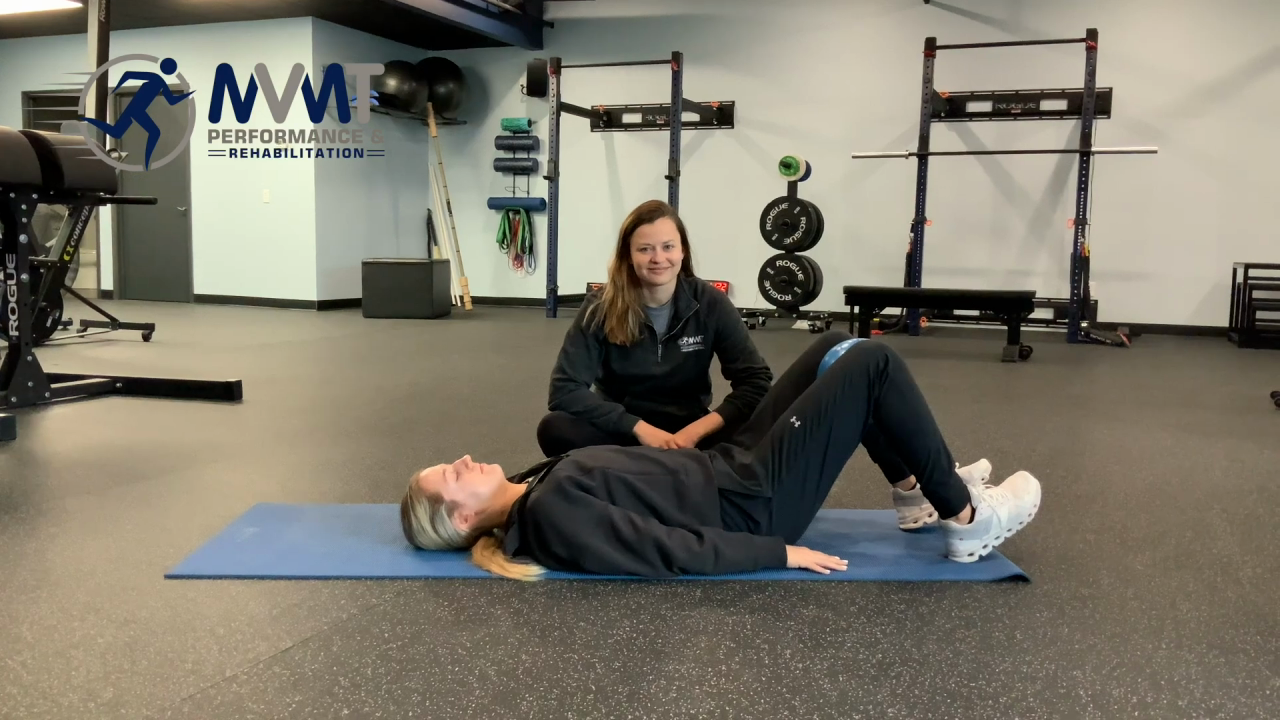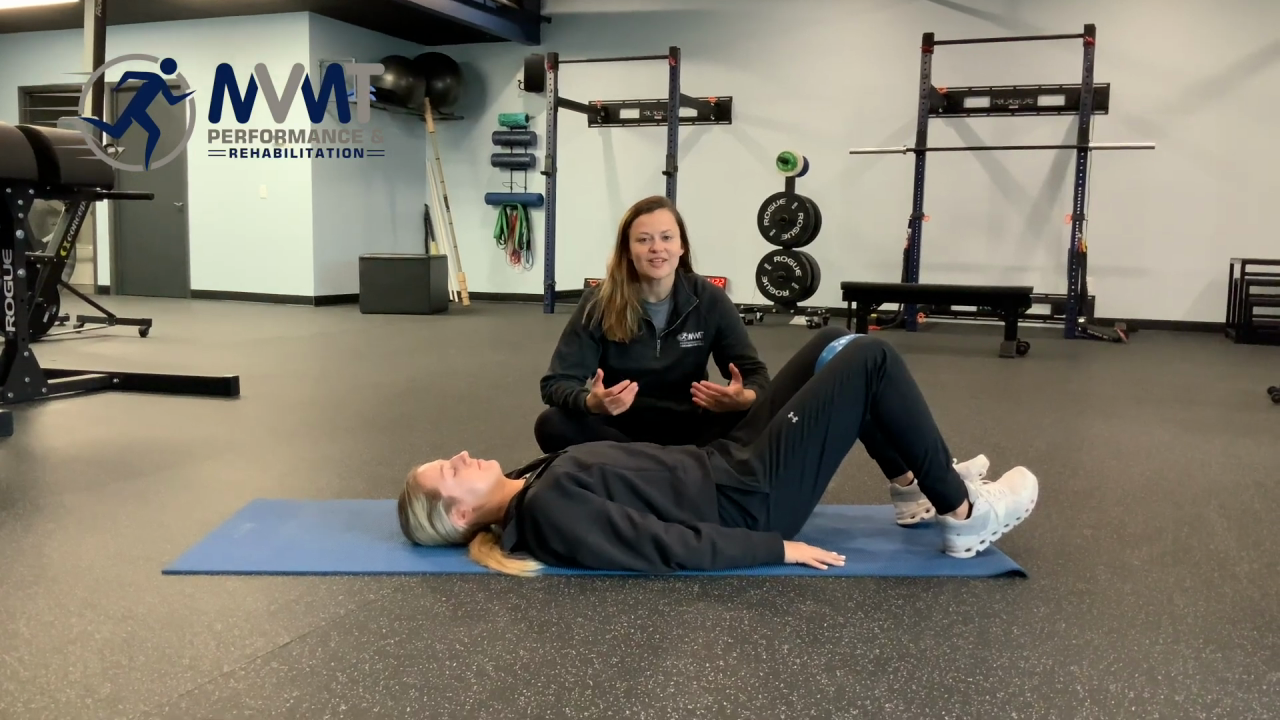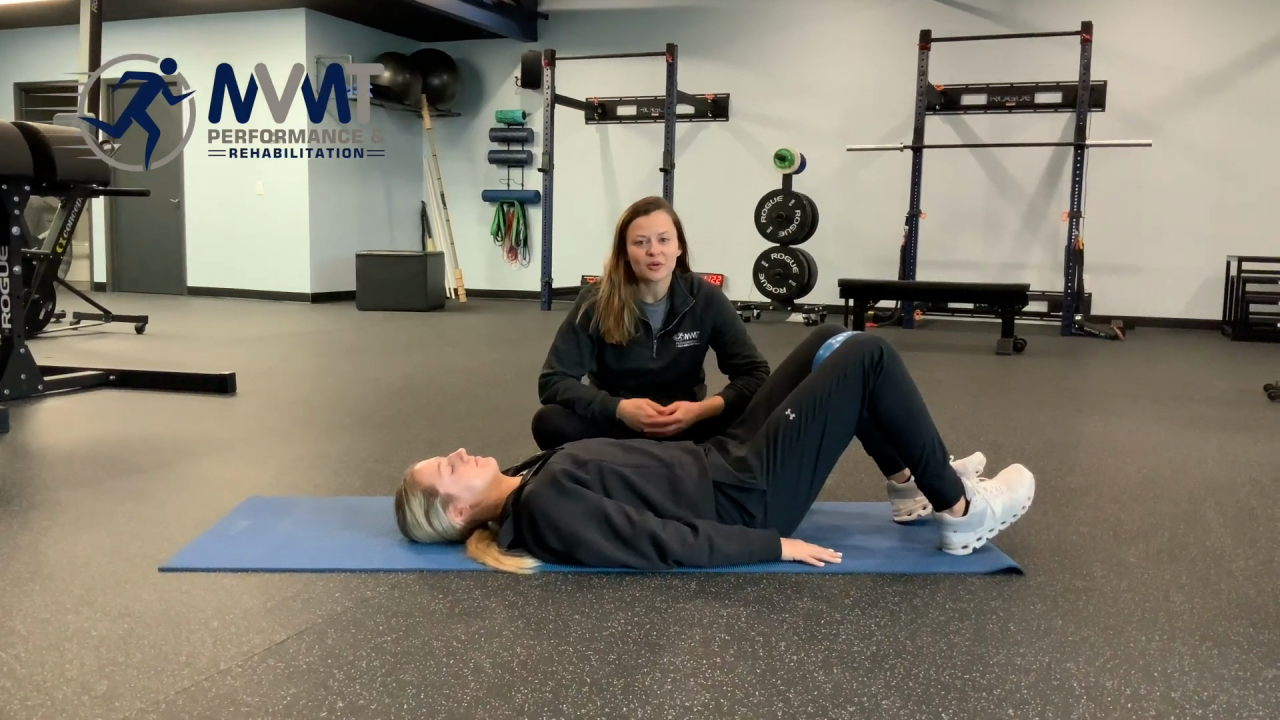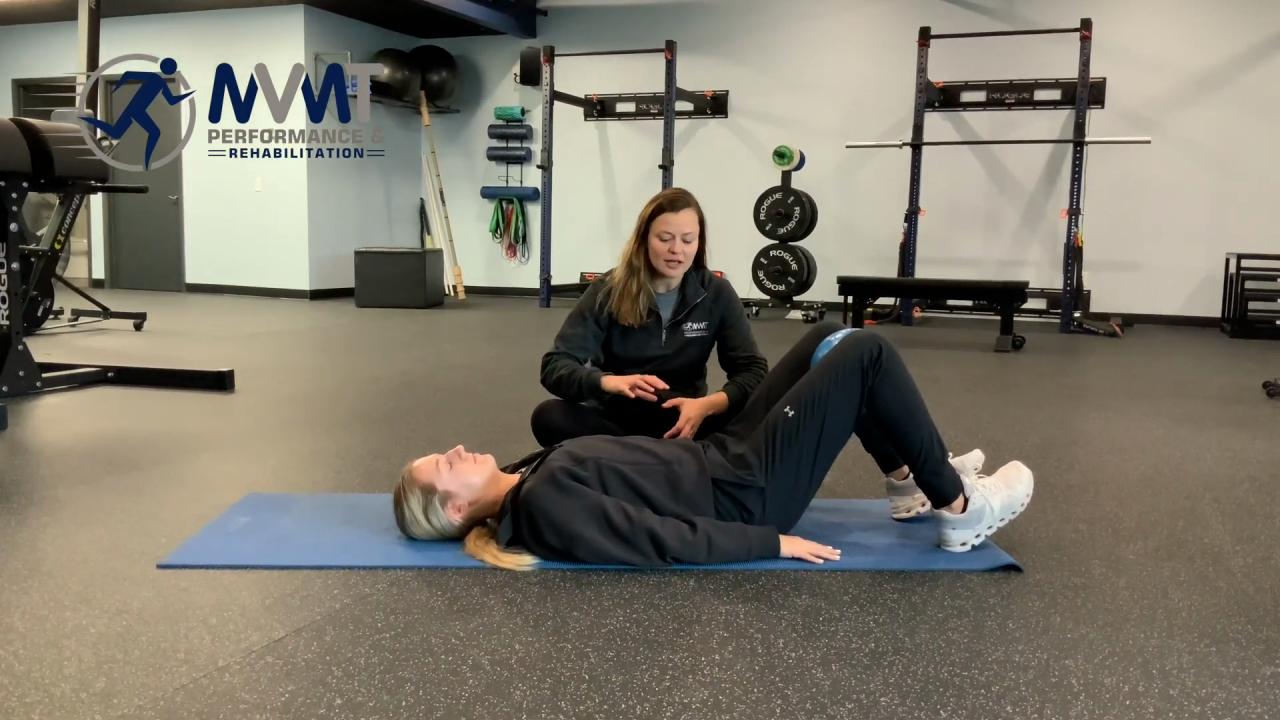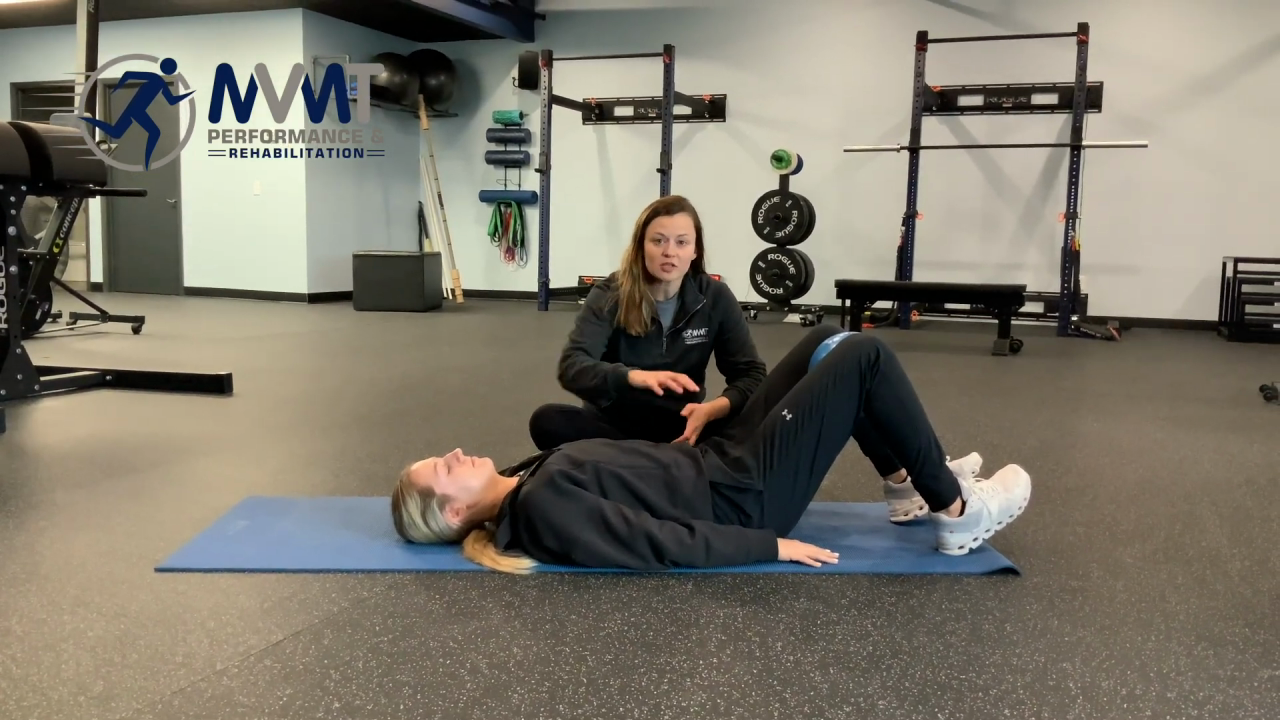
dt=1s
person 1, frame 1
left shoulder: (536, 484)
right shoulder: (550, 515)
right elbow: (674, 550)
right wrist: (781, 552)
left hip: (728, 469)
right hip: (753, 503)
left knee: (839, 347)
right knee: (874, 363)
left ankle: (923, 489)
right ankle: (965, 519)
person 1, frame 2
left shoulder: (532, 482)
right shoulder: (548, 512)
right elbow: (673, 547)
right wrist: (778, 549)
left hip: (725, 466)
right hip: (752, 500)
left knee: (837, 343)
right knee: (872, 360)
left ankle: (917, 487)
right ankle: (963, 515)
person 1, frame 3
left shoulder: (529, 479)
right shoulder: (545, 508)
right elbow: (669, 543)
right wrist: (775, 545)
left hip: (722, 463)
right hip: (748, 496)
left knee: (834, 339)
right knee: (869, 356)
left ankle: (916, 483)
right ankle: (961, 512)
person 1, frame 4
left shoulder: (528, 476)
right shoulder: (543, 505)
right elbow: (667, 540)
right wrist: (774, 542)
left hip: (721, 460)
right hip: (747, 494)
left knee: (832, 336)
right knee: (868, 353)
left ankle: (914, 480)
right ankle: (959, 509)
person 1, frame 5
left shoulder: (527, 480)
right shoulder: (542, 508)
right elbow: (666, 543)
right wrist: (773, 545)
left hip: (721, 464)
right hip: (745, 496)
left knee: (833, 340)
right knee: (865, 356)
left ankle: (915, 481)
right ankle: (956, 512)
person 2, frame 1
left shoulder: (711, 303)
right shoulder: (602, 307)
left elbow: (757, 381)
right elbow: (564, 389)
left wrist: (695, 432)
right wrist: (640, 428)
left hip: (687, 431)
right hip: (623, 431)
right knee: (554, 429)
person 2, frame 2
left shoulder: (710, 299)
right shoulder: (600, 302)
left elbow: (755, 374)
right elbow: (555, 383)
left wrist: (743, 399)
right wrist: (590, 402)
left hip: (687, 428)
right hip: (619, 429)
right knee: (551, 425)
person 2, frame 3
left shoulder: (706, 298)
right shoulder: (597, 300)
left elbow: (755, 375)
right elbow: (552, 382)
left wrist: (701, 410)
right wrist: (619, 408)
left hip: (683, 427)
right hip: (614, 425)
right knee: (548, 422)
person 2, frame 4
left shoulder: (716, 293)
right shoulder: (608, 291)
left elbow: (754, 371)
right elbow: (554, 367)
left wrist: (706, 405)
right wrist: (608, 381)
left hip: (682, 421)
right hip: (614, 419)
right knee: (547, 417)
person 2, frame 5
left shoulder: (715, 298)
right shoulder: (609, 297)
left elbow: (752, 374)
right elbow: (571, 367)
left wrist: (711, 409)
right wrist: (635, 376)
left hip: (680, 426)
right hip: (613, 423)
right knee: (547, 421)
